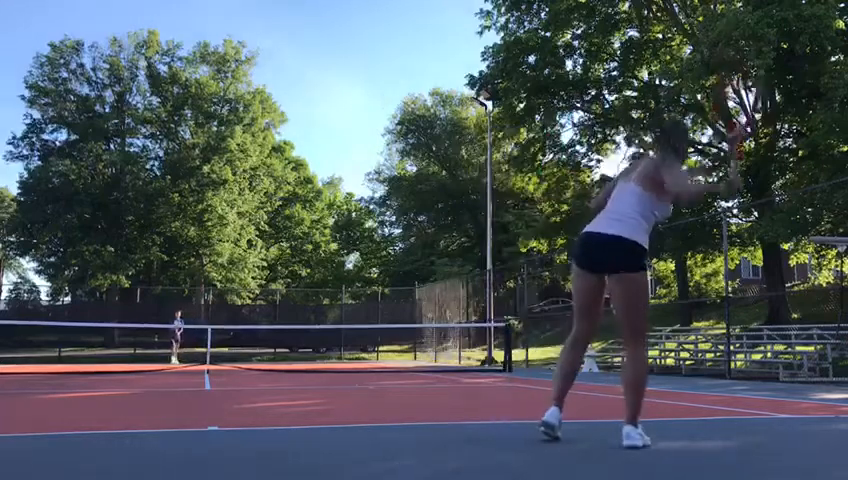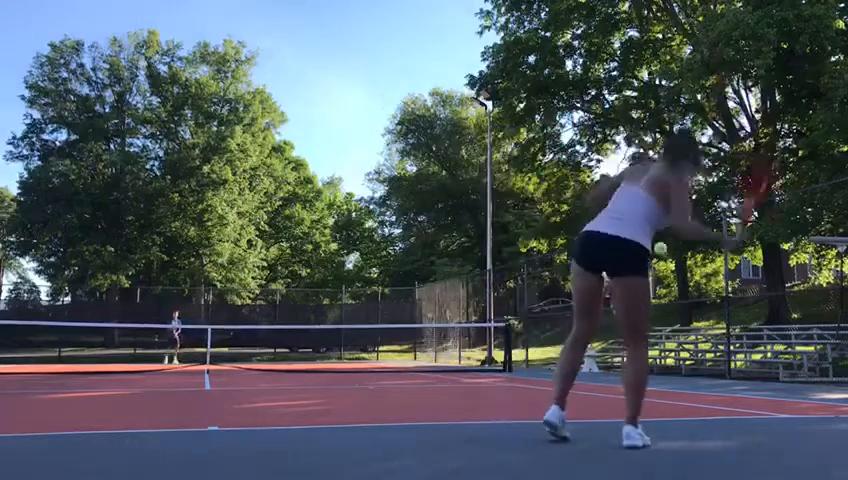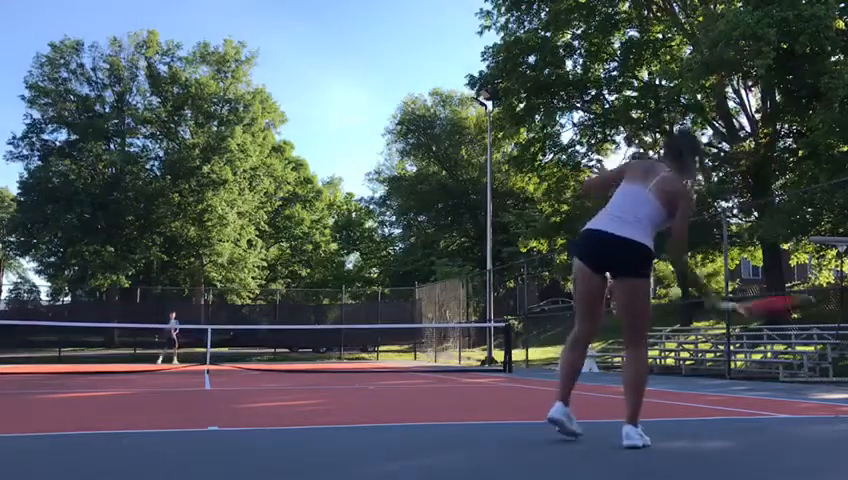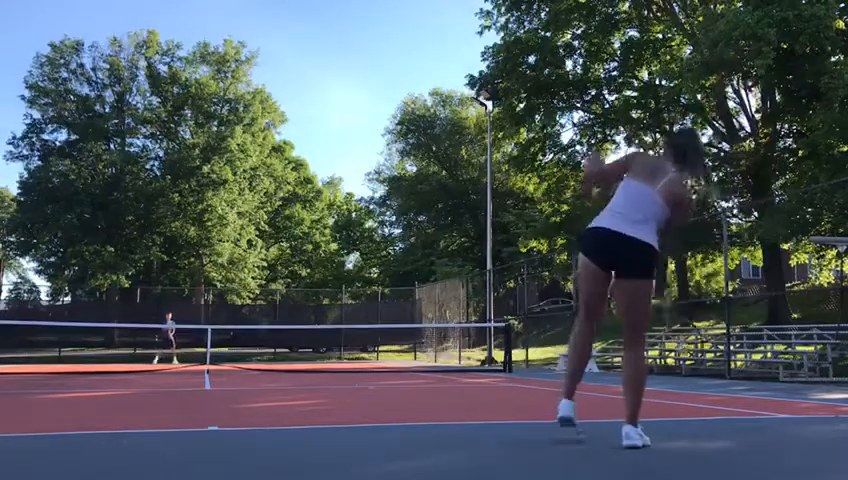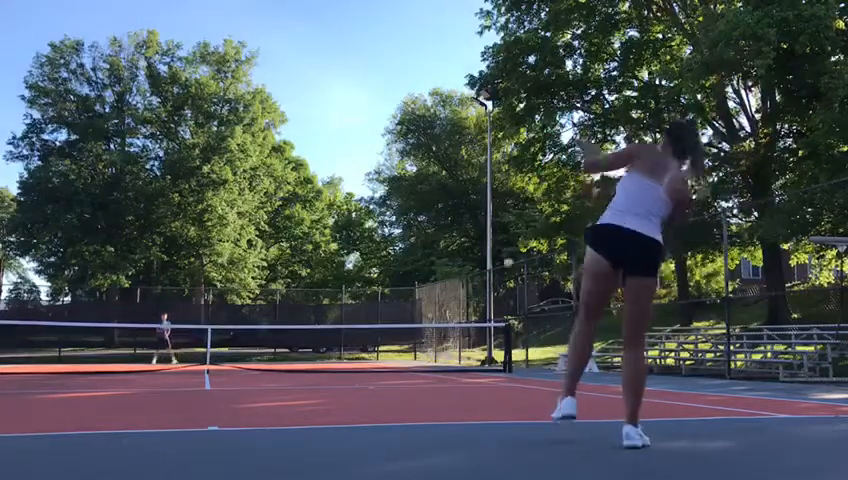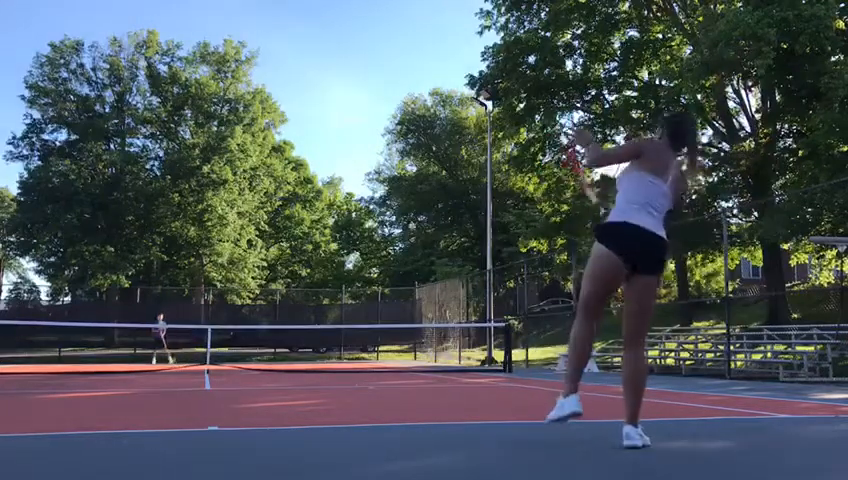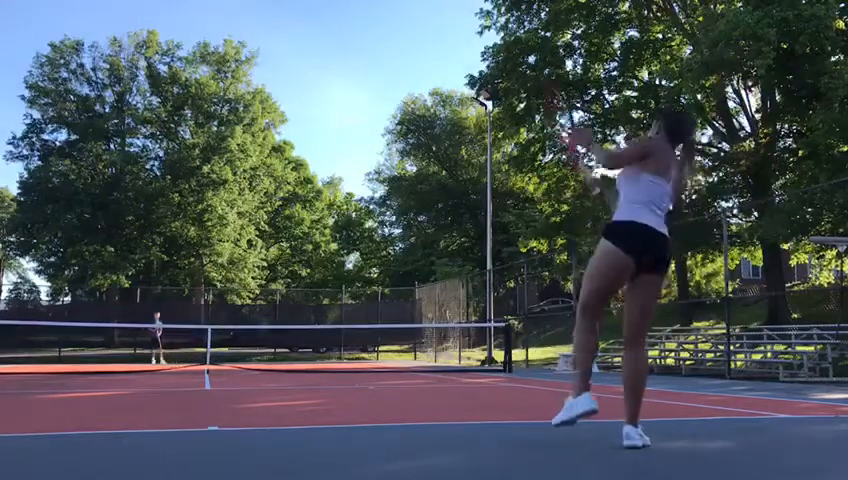
dt=0.1s
person 1, frame 1
left shoulder: (634, 165)
right shoulder: (668, 169)
left elbow: (597, 203)
right elbow: (681, 191)
right wrist: (721, 187)
left hip: (589, 241)
right hip: (626, 250)
left knee: (580, 333)
right knee: (634, 342)
left ankle: (554, 410)
right ankle: (632, 426)
person 1, frame 2
left shoulder: (637, 168)
right shoulder: (677, 181)
left elbow: (596, 195)
right elbow: (682, 226)
right wrist: (721, 239)
left hip: (590, 240)
right hip: (627, 251)
left knee: (580, 332)
right knee: (636, 343)
left ankle: (557, 409)
right ankle: (632, 426)
person 1, frame 3
left shoulder: (637, 165)
right shoulder: (682, 191)
left elbow: (590, 188)
right elbow: (676, 252)
left wrist: (606, 182)
right wrist: (696, 282)
left hip: (593, 239)
right hip: (633, 252)
left knee: (583, 328)
right knee: (635, 343)
left ankle: (561, 405)
right ankle: (632, 427)
person 1, frame 4
left shoulder: (640, 161)
right shoulder: (682, 193)
left elbow: (590, 180)
left wrist: (593, 160)
left hip: (598, 237)
right hip: (638, 251)
left knee: (585, 323)
right knee: (634, 343)
left ankle: (567, 401)
right ankle: (631, 427)
person 1, frame 5
left shoulder: (645, 152)
right shoulder: (683, 187)
left elbow: (591, 165)
left wrist: (589, 150)
left hip: (611, 236)
right hip: (648, 247)
left knee: (586, 318)
right knee: (634, 340)
left ankle: (568, 396)
right ankle: (632, 426)
person 1, frame 6
left shoulder: (647, 147)
right shoulder: (680, 179)
left elbow: (595, 159)
left wrist: (586, 142)
left hip: (619, 235)
right hip: (653, 246)
left knee: (586, 316)
right knee: (635, 340)
left ankle: (570, 395)
right ankle: (632, 427)
person 1, frame 7
left shoulder: (650, 145)
right shoulder: (679, 172)
left elbow: (614, 160)
left wrist: (590, 142)
left hip: (628, 235)
right hip: (658, 245)
left knee: (587, 313)
right knee: (635, 338)
left ankle: (580, 395)
right ankle: (632, 426)
